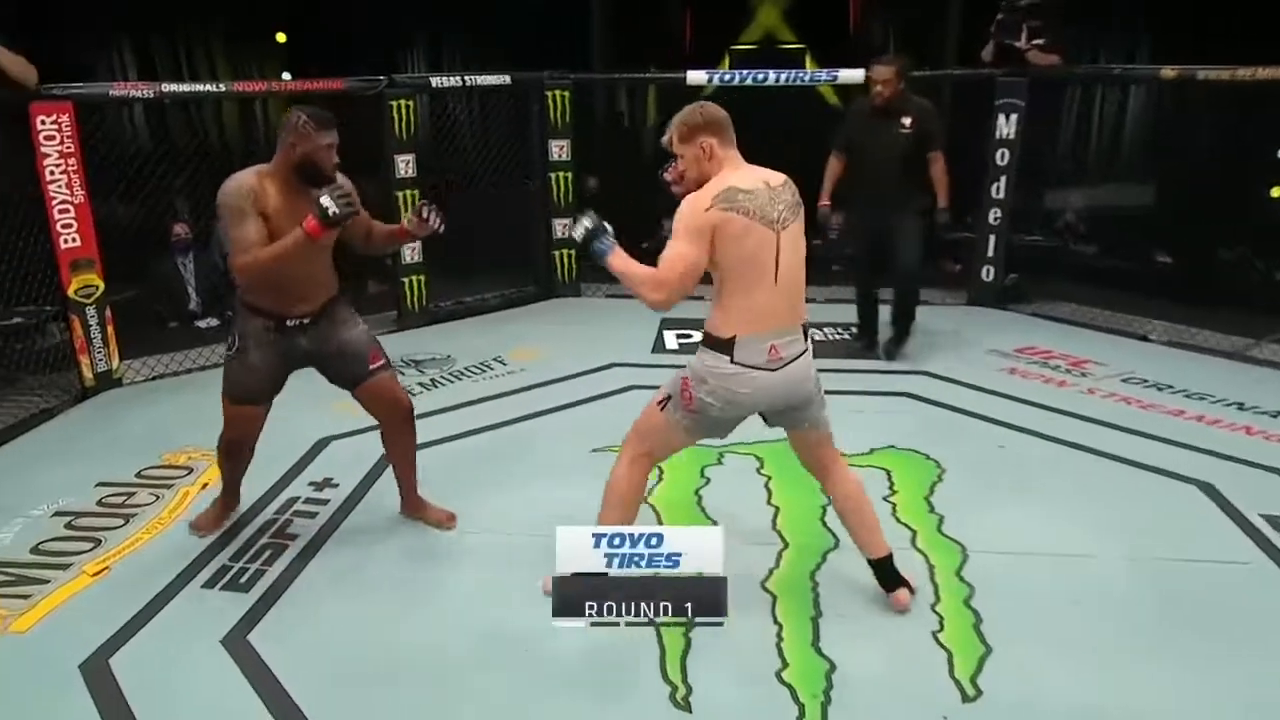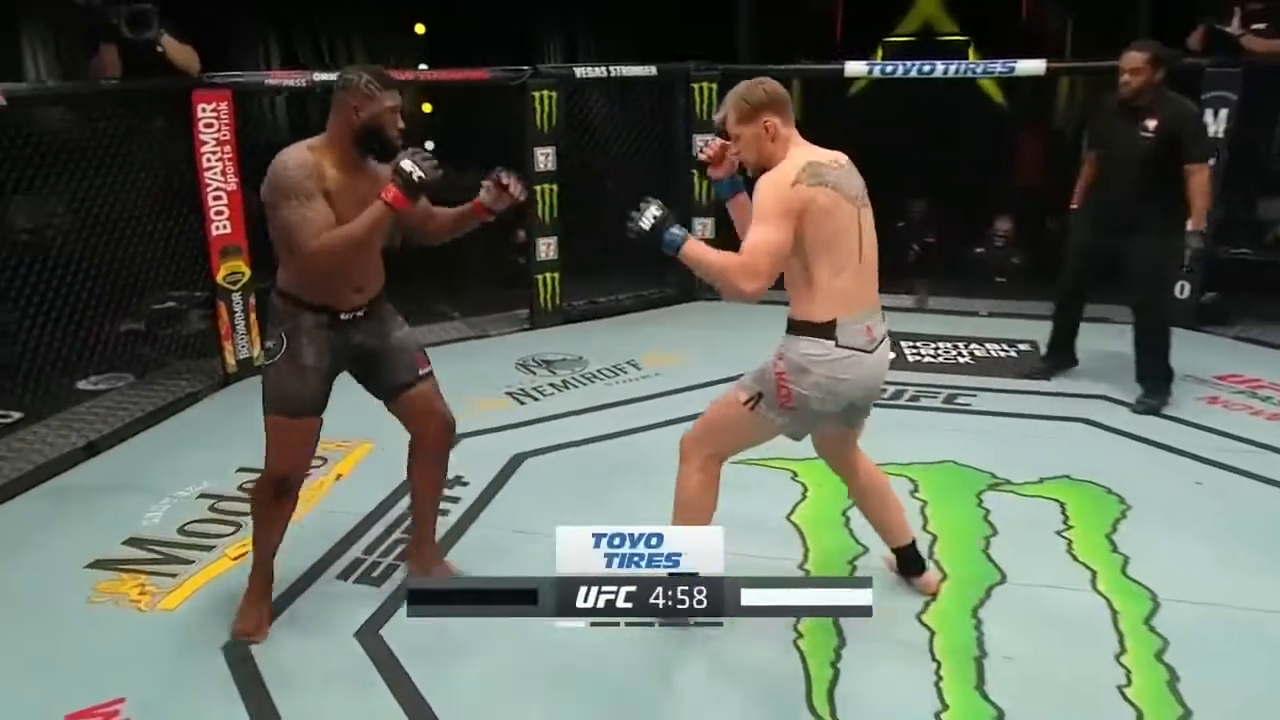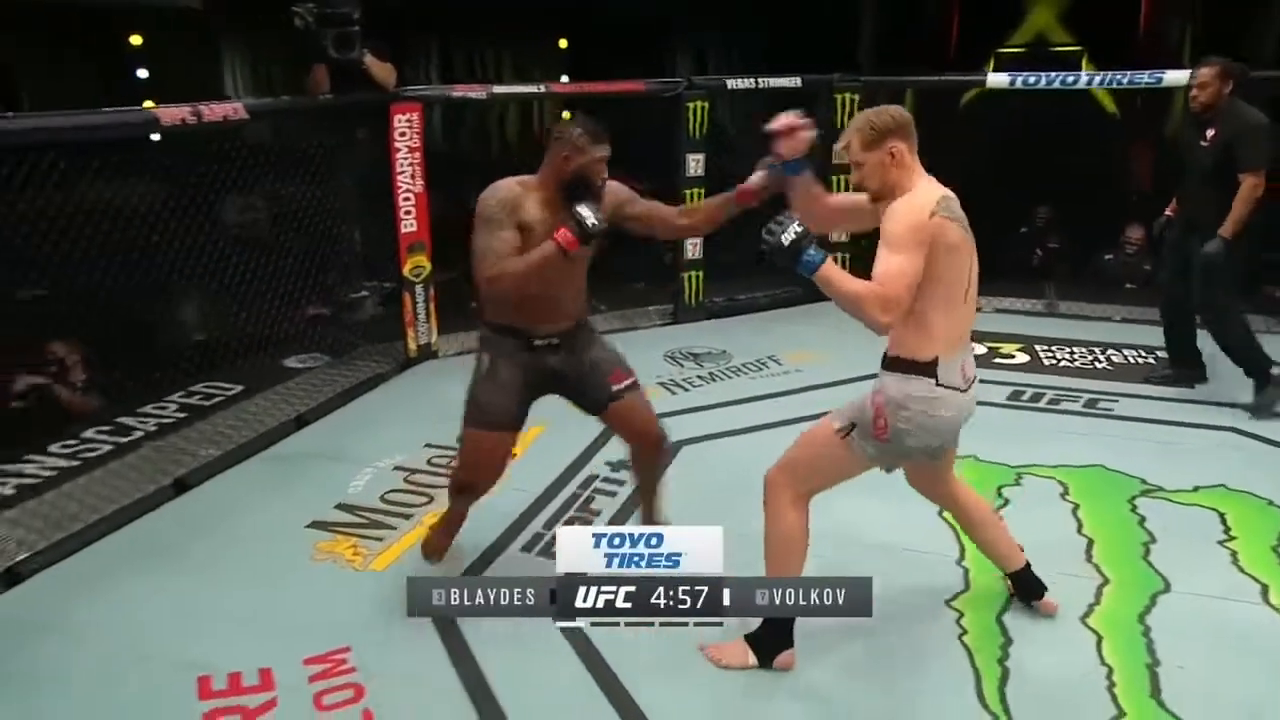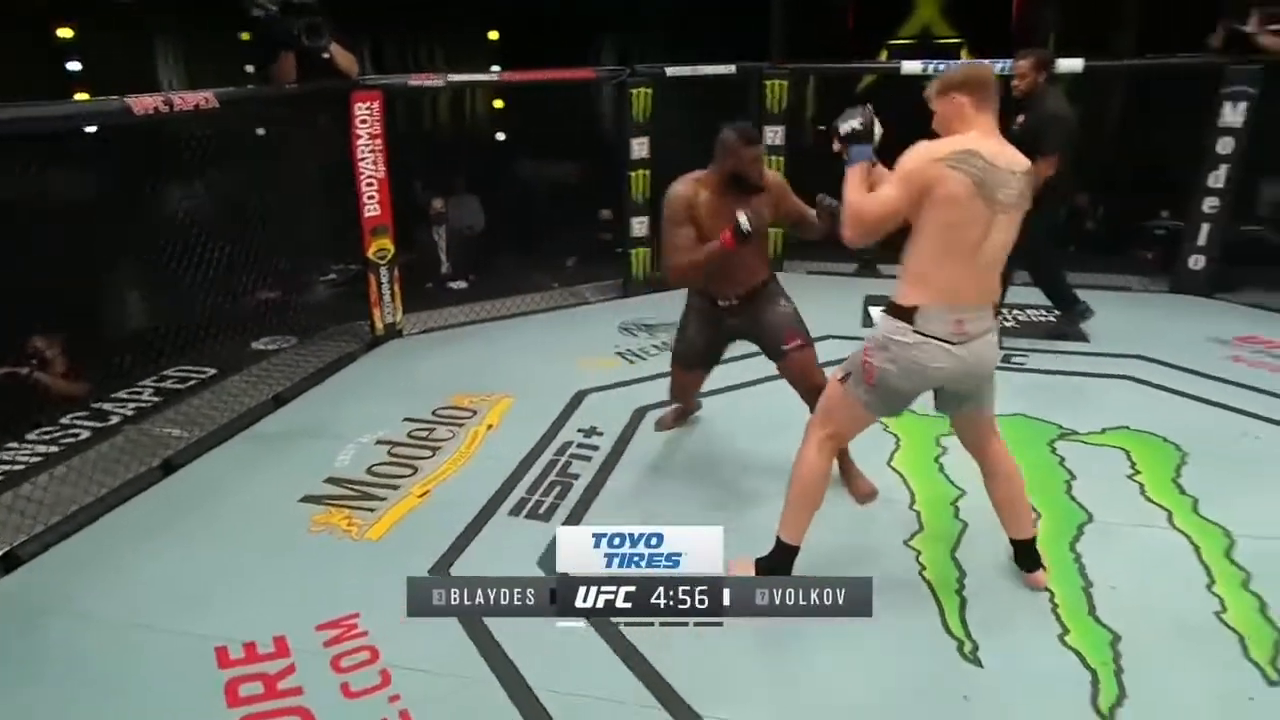
dt=0.7s
person 1, frame 1
left shoulder: (704, 204)
right shoulder: (785, 186)
left elbow: (660, 292)
left wrist: (603, 245)
left hip: (731, 367)
right hip: (793, 360)
left knee: (636, 451)
right knee: (827, 462)
right ankle: (892, 580)
person 1, frame 2
left shoulder: (781, 181)
right shoulder: (841, 165)
left elbow: (749, 280)
left wrist: (672, 237)
right wrist: (728, 184)
left hip: (819, 355)
right hip: (869, 349)
left knee: (699, 450)
right knee: (842, 454)
right ankle: (913, 562)
person 1, frame 3
left shoulder: (916, 213)
right shoulder: (919, 195)
left elbow: (880, 316)
right elbow: (821, 213)
left wrist: (807, 259)
right wrist: (793, 162)
left hip: (915, 390)
right hip: (951, 385)
left knee: (784, 484)
right knee: (941, 483)
left ankle: (775, 641)
right ankle: (1028, 588)
person 1, frame 4
left shoulder: (932, 156)
right shoulder: (1022, 171)
left elbow: (857, 230)
left wrist: (857, 153)
right wrist: (871, 158)
left hip: (911, 338)
right hip: (978, 340)
left knee: (823, 433)
right knee: (985, 444)
left ankle: (776, 567)
right ankle: (1030, 560)
person 2, frame 1
left shoulder: (334, 185)
right shoulder: (243, 191)
left elbow: (369, 239)
right elbow: (246, 271)
left wrist: (410, 228)
right wrist: (315, 225)
left hip: (329, 318)
right hip: (264, 328)
left knee: (396, 406)
right knee: (237, 438)
left ankle: (412, 500)
right ankle: (228, 499)
person 2, frame 2
left shoulder: (386, 162)
right shoulder: (297, 167)
left elbow: (428, 226)
right elbow: (320, 256)
left wrist: (484, 206)
right wrist: (394, 196)
left hip: (373, 317)
right hip: (306, 326)
left knee: (436, 427)
right knee: (284, 472)
left ankle: (423, 549)
right ankle: (260, 589)
person 2, frame 3
left shoulder: (606, 196)
right shoulder: (503, 201)
left elbow: (679, 224)
right elbow: (492, 286)
left wrist: (749, 191)
right wrist: (567, 238)
left hip: (574, 343)
right hip: (511, 350)
left knee: (648, 437)
right knee: (478, 475)
left ankle: (650, 521)
right ankle: (451, 524)
person 2, frame 4
left shoulder: (771, 184)
right shoulder: (684, 196)
left elbow: (804, 224)
right elbow: (677, 271)
left wrist: (821, 218)
right wrist: (731, 238)
left hip: (763, 299)
right hip: (708, 306)
left knee: (815, 386)
right knee: (680, 392)
left ankle: (847, 466)
right ankle: (688, 407)
person 3, frame 1
left shoulder: (921, 112)
right shoulder: (857, 112)
left elbow: (935, 159)
right elbow: (838, 157)
left wrist: (942, 204)
right wrist: (825, 200)
left hip: (907, 209)
right hip: (862, 208)
left knee: (908, 268)
right knee: (863, 273)
left ankle: (899, 331)
right ankle: (867, 335)
person 3, frame 2
left shoulder: (1181, 114)
right shoulder: (1110, 109)
left elbow: (1197, 172)
left wrist: (1196, 227)
right wrist: (1076, 203)
left hip: (1149, 228)
right hip: (1096, 217)
left knee: (1150, 304)
right knee: (1070, 285)
left ankle: (1155, 383)
right ankle: (1059, 355)
person 3, frame 3
left shoulder: (1248, 124)
right shoulder: (1198, 121)
left wrist: (1223, 238)
right wrist: (1171, 213)
left hip: (1218, 234)
right hip: (1188, 226)
left knee: (1214, 305)
right knee: (1172, 293)
right ankle: (1184, 365)
person 3, frame 4
left shoulder: (1051, 112)
right shoulder: (1036, 103)
left elbow: (1046, 168)
left hip: (1038, 203)
right hip: (1037, 200)
right knee: (1040, 260)
right ankle: (1072, 308)
